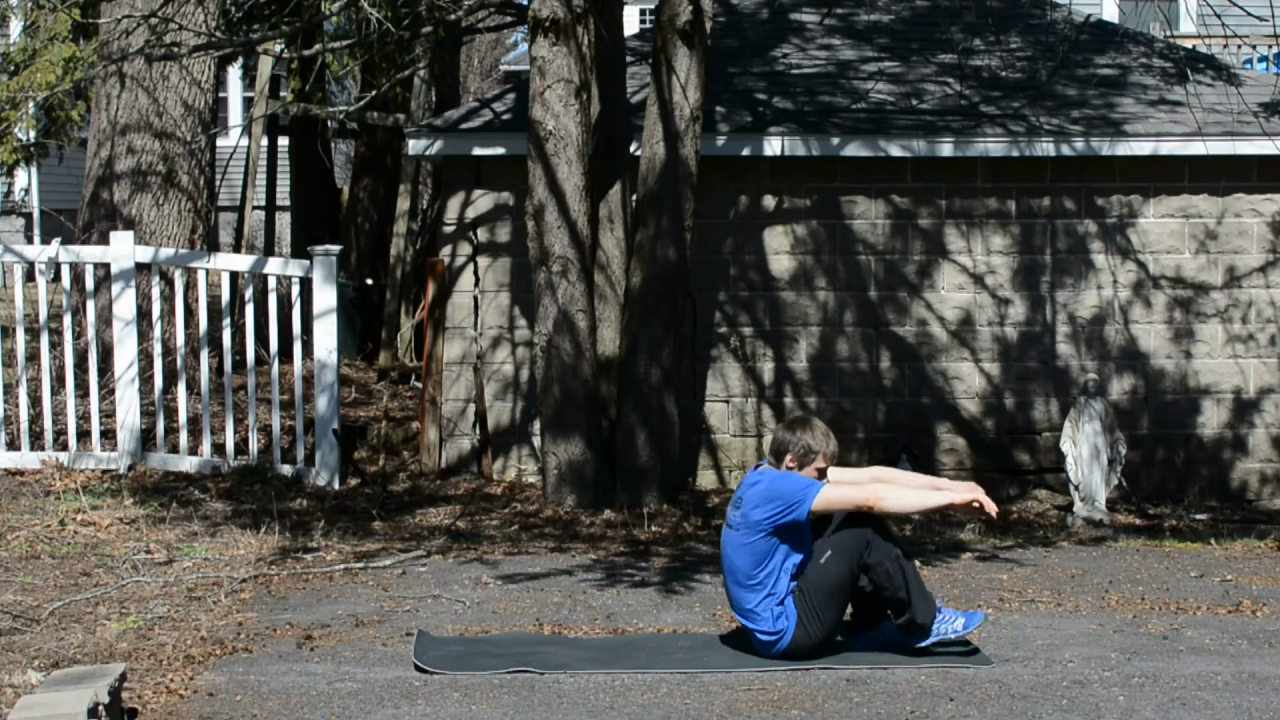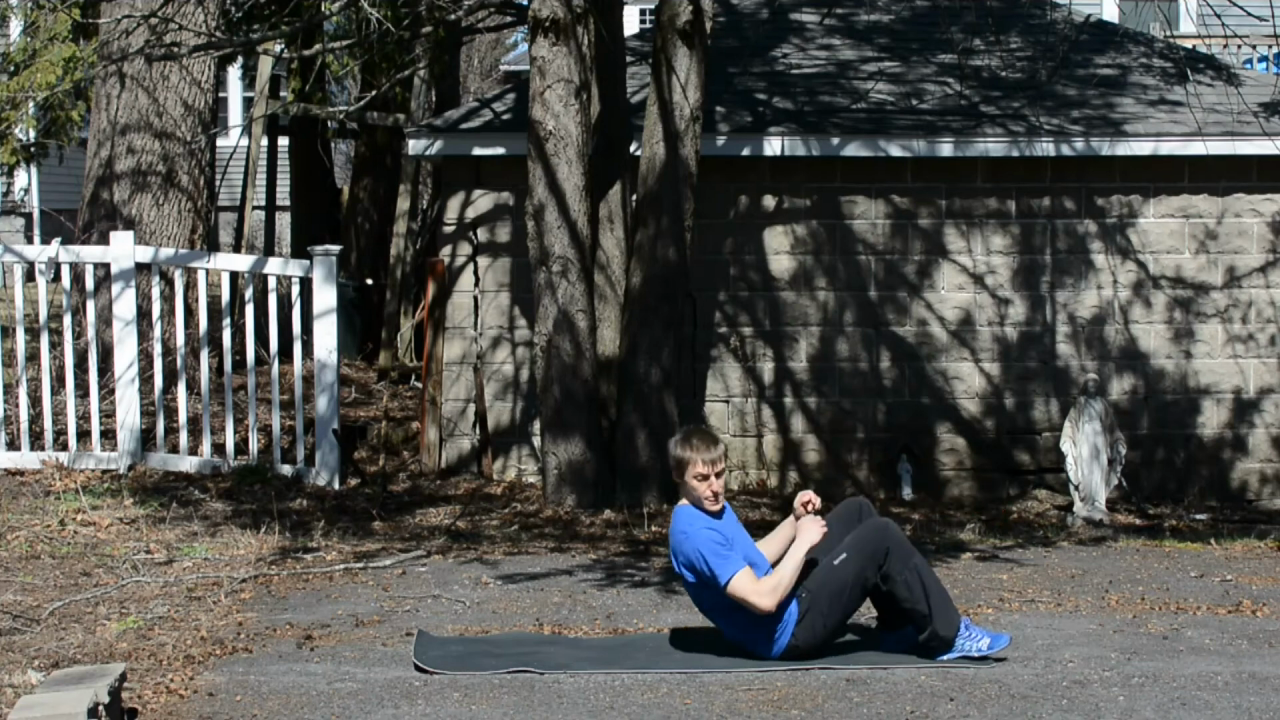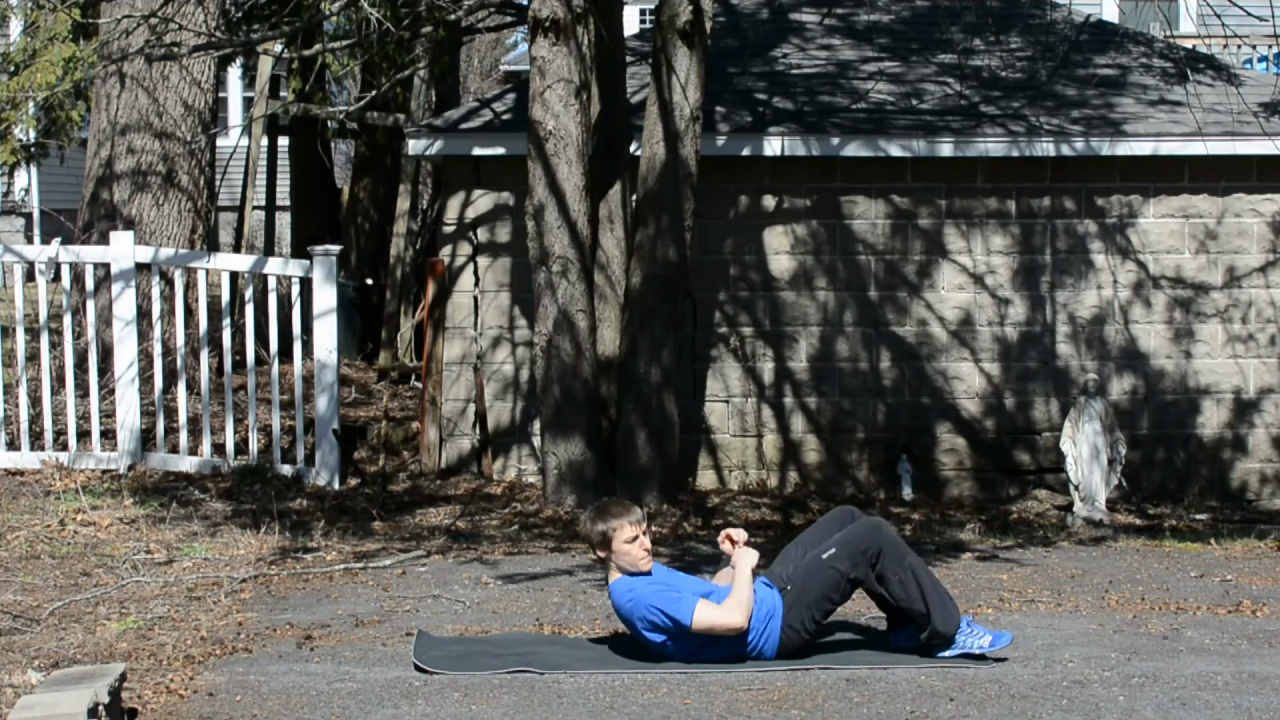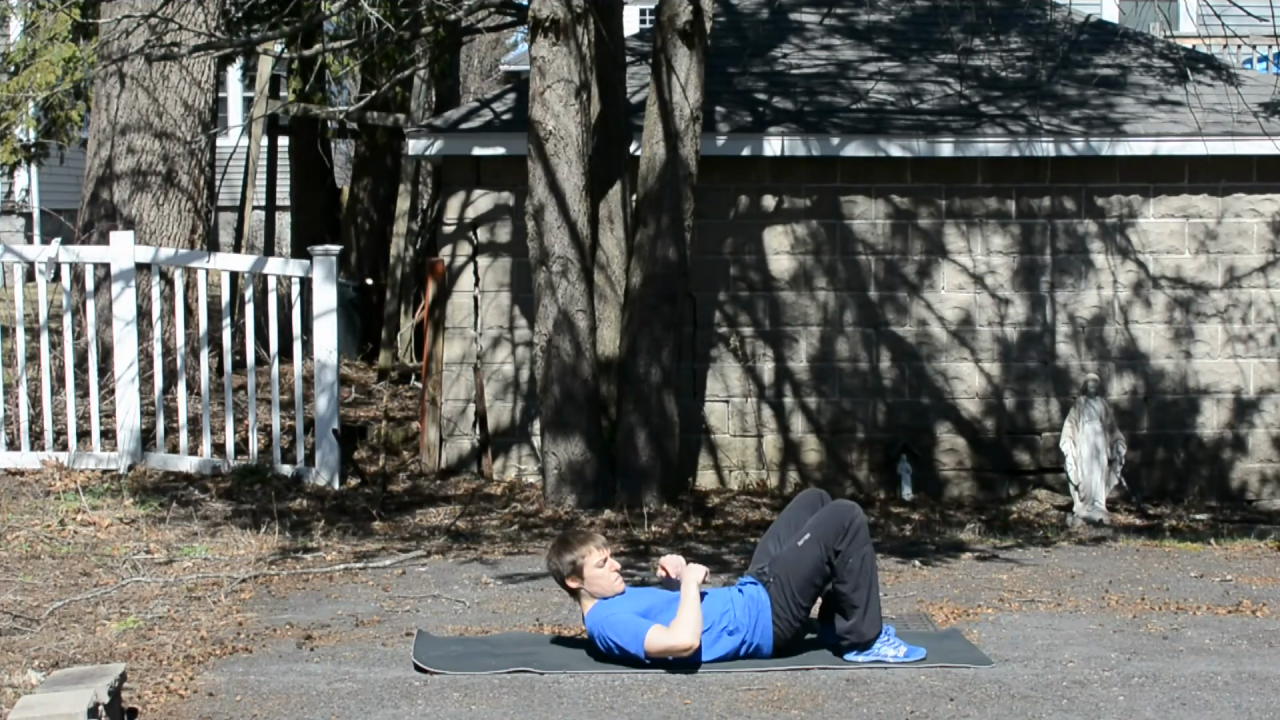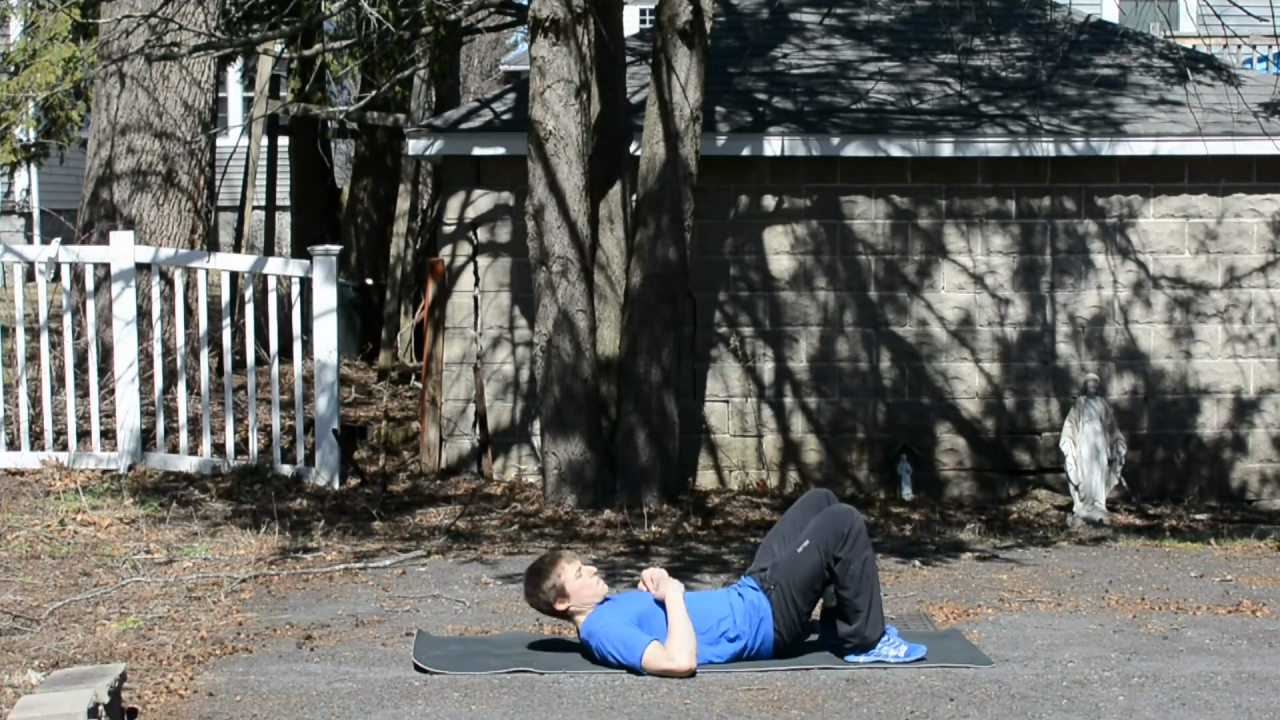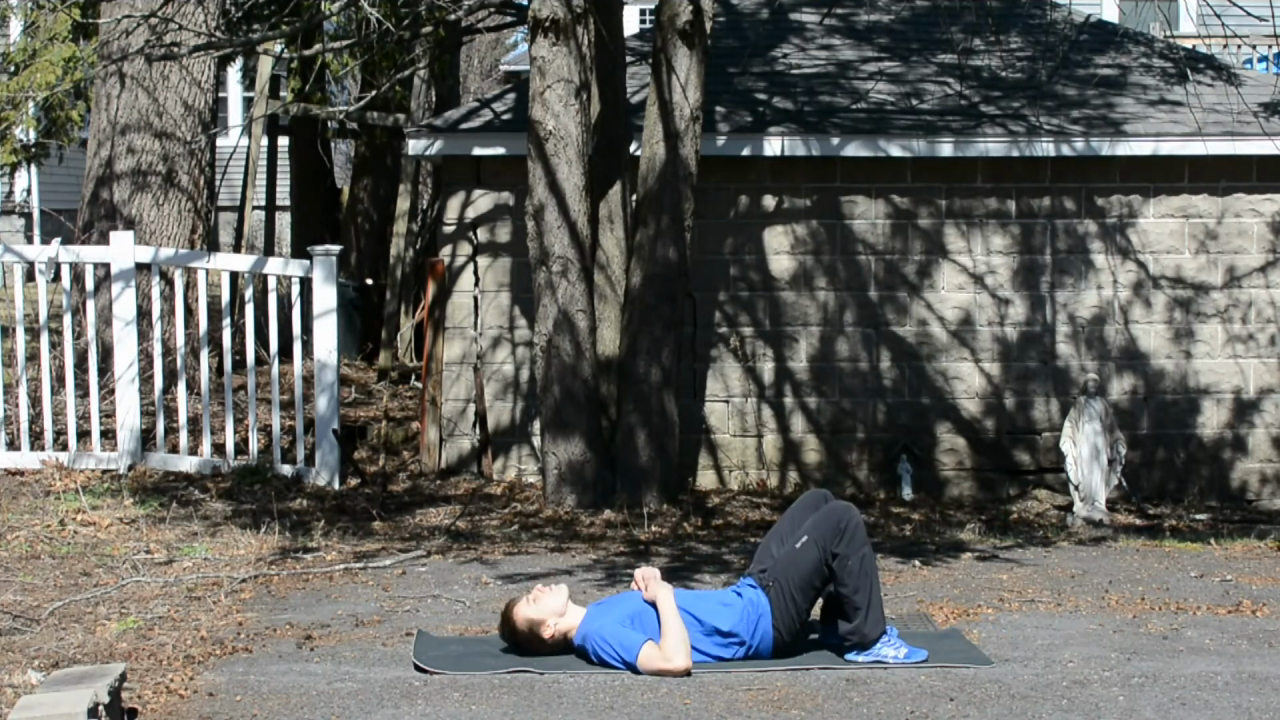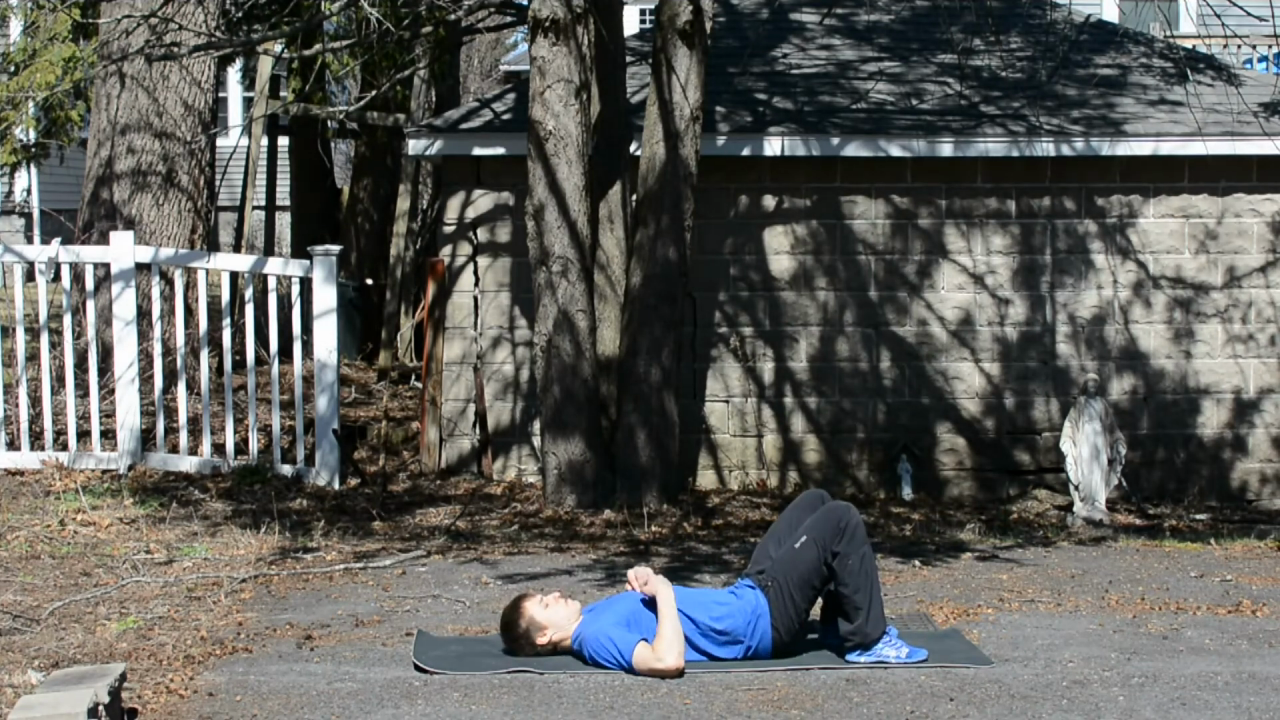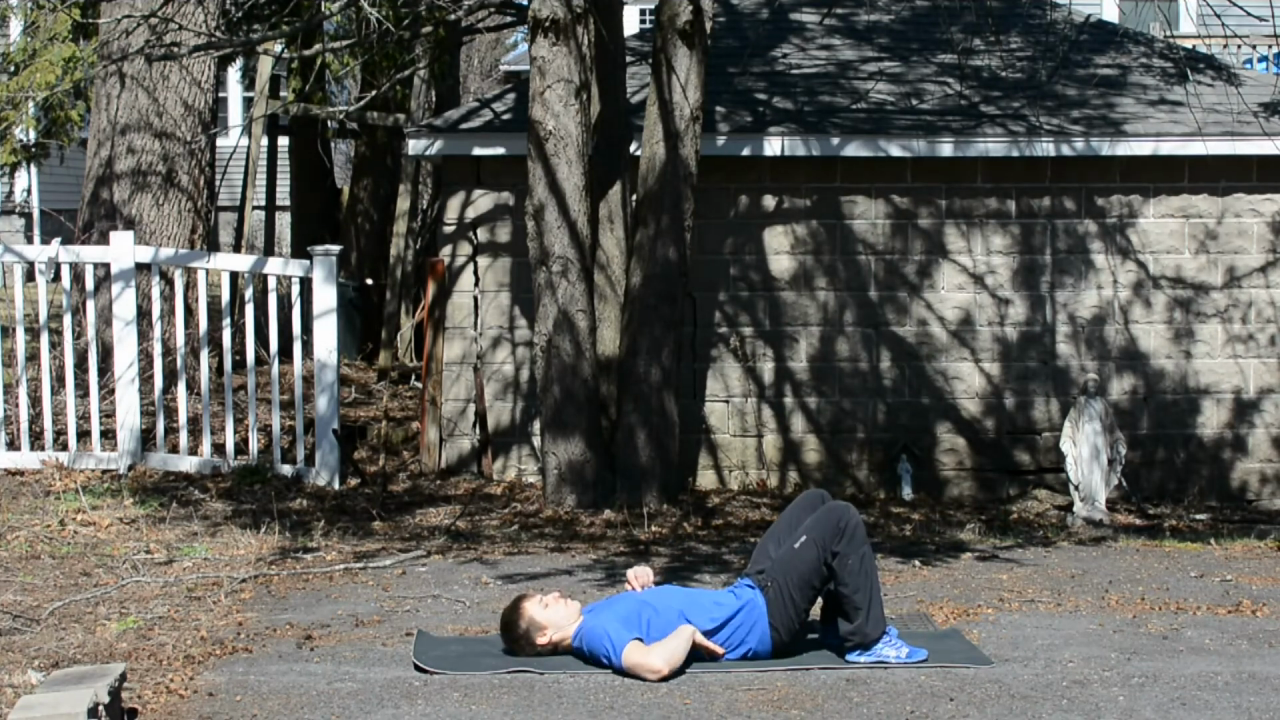
dt=0.5s
person 1, frame 1
left shoulder: (770, 474)
right shoulder: (773, 490)
left elbow: (872, 476)
right elbow: (871, 499)
left wrist: (946, 485)
right wrist: (953, 495)
left hip: (787, 605)
right hip: (786, 631)
left knee: (857, 523)
right knee: (864, 529)
left ankle: (875, 623)
right ankle: (922, 625)
person 1, frame 2
left shoulder: (713, 507)
right shoulder: (693, 534)
right elbow: (764, 598)
left wrist: (794, 519)
right wrist: (803, 542)
left hip: (783, 607)
right hip: (786, 632)
left knee: (856, 510)
right knee: (882, 535)
left ankle: (900, 630)
right ankle: (944, 638)
person 1, frame 3
left shoulder: (642, 573)
right shoulder: (636, 597)
right elbow: (734, 619)
left wrist: (732, 561)
right wrist: (744, 565)
left hip: (770, 597)
right hip: (777, 624)
left knee: (848, 518)
right knee: (874, 535)
left ankle: (907, 625)
right ankle: (945, 633)
person 1, frame 4
left shoulder: (615, 601)
right shoulder: (607, 622)
right elbow: (684, 641)
left wrist: (669, 580)
right wrist: (688, 582)
left hip: (750, 594)
right hip: (765, 618)
left knee: (816, 501)
right knee: (845, 517)
left ankle: (838, 625)
right ankle: (863, 639)
person 1, frame 5
left shoulder: (606, 611)
right shoulder: (603, 631)
right elbow: (680, 662)
left wrist: (652, 588)
right wrist: (672, 595)
left hip: (750, 595)
right hip: (766, 620)
left knee: (820, 501)
right knee: (844, 522)
left ankle: (838, 627)
right ankle: (865, 642)
person 1, frame 6
left shoulder: (598, 616)
right shoulder: (598, 635)
right elbow: (676, 661)
left wrist: (646, 584)
right wrist: (662, 596)
left hip: (749, 594)
right hip: (765, 620)
left knee: (820, 501)
right knee: (842, 518)
left ankle: (841, 627)
right ankle: (867, 640)
person 1, frame 7
left shoulder: (594, 617)
right shoulder: (595, 638)
right elbow: (669, 661)
left wrist: (642, 584)
right wrist: (662, 594)
left hip: (747, 596)
right hip: (764, 621)
left knee: (817, 501)
right knee: (841, 520)
left ankle: (839, 627)
right ankle: (867, 641)
person 1, frame 8
left shoulder: (595, 616)
right shoulder: (595, 634)
right elbow: (654, 664)
left wrist: (642, 584)
right wrist: (690, 632)
left hip: (747, 594)
right hip: (763, 620)
left knee: (817, 500)
right knee: (841, 520)
left ankle: (840, 627)
right ankle: (867, 641)
